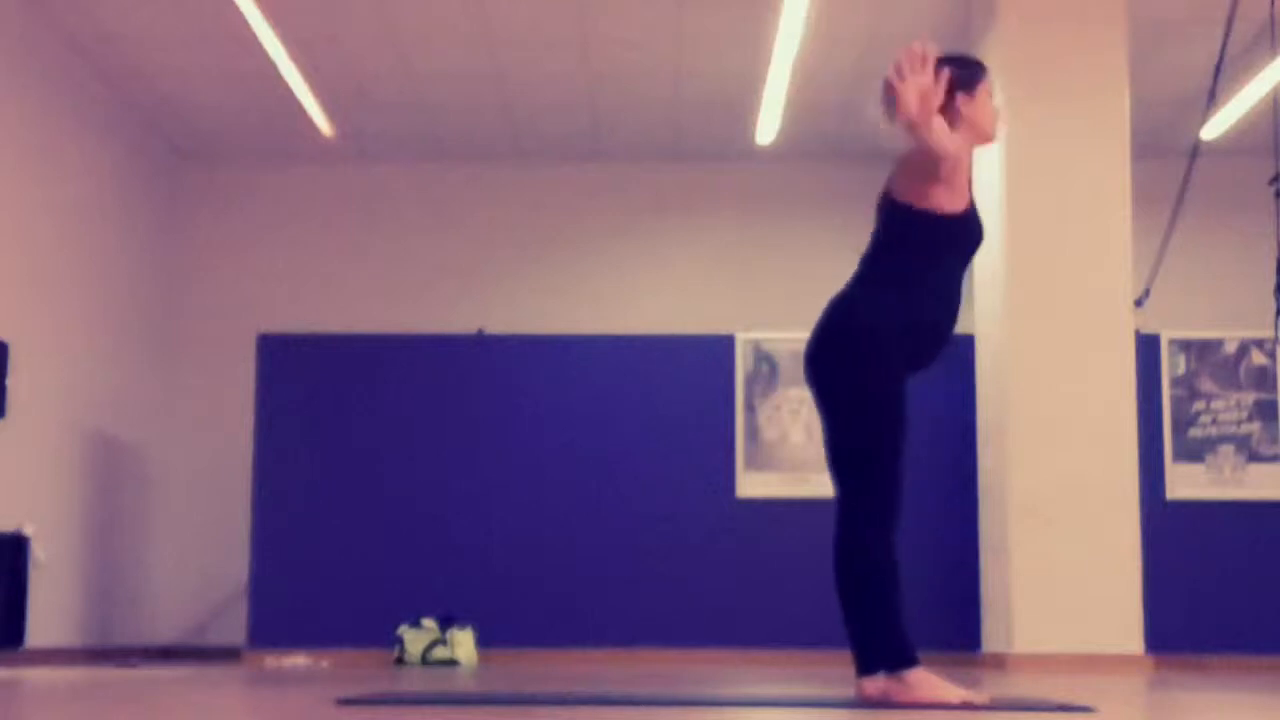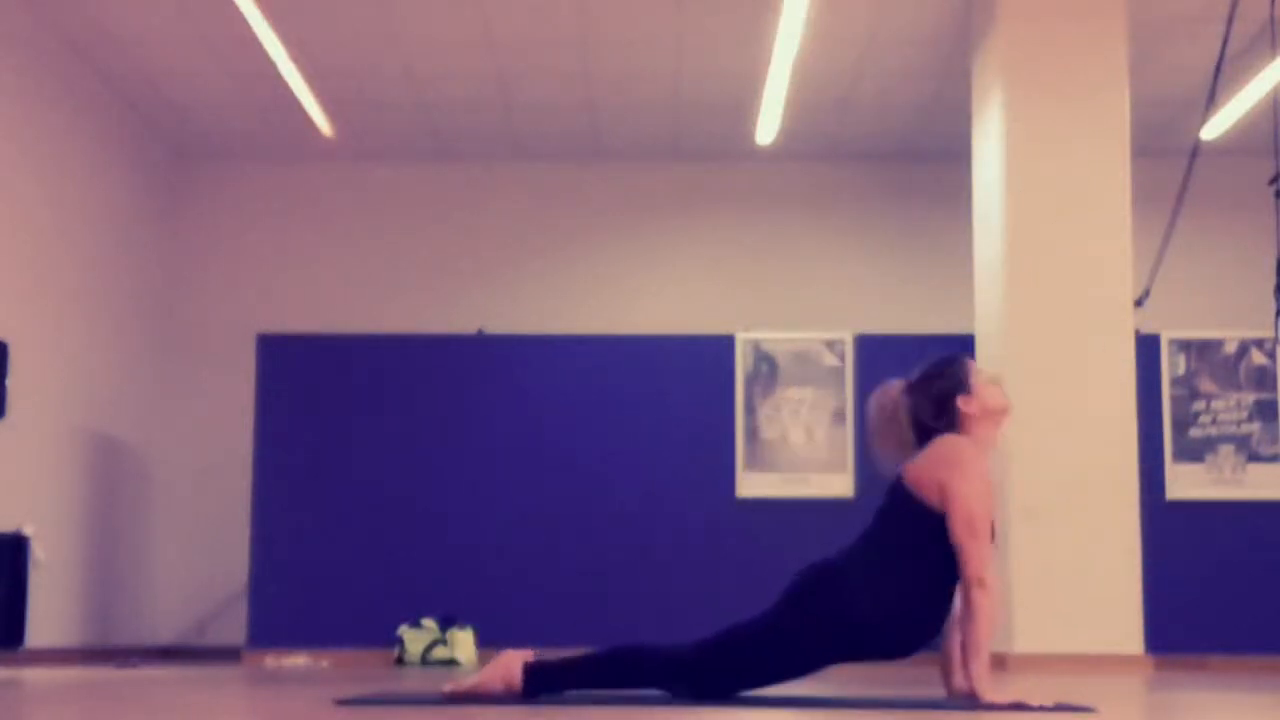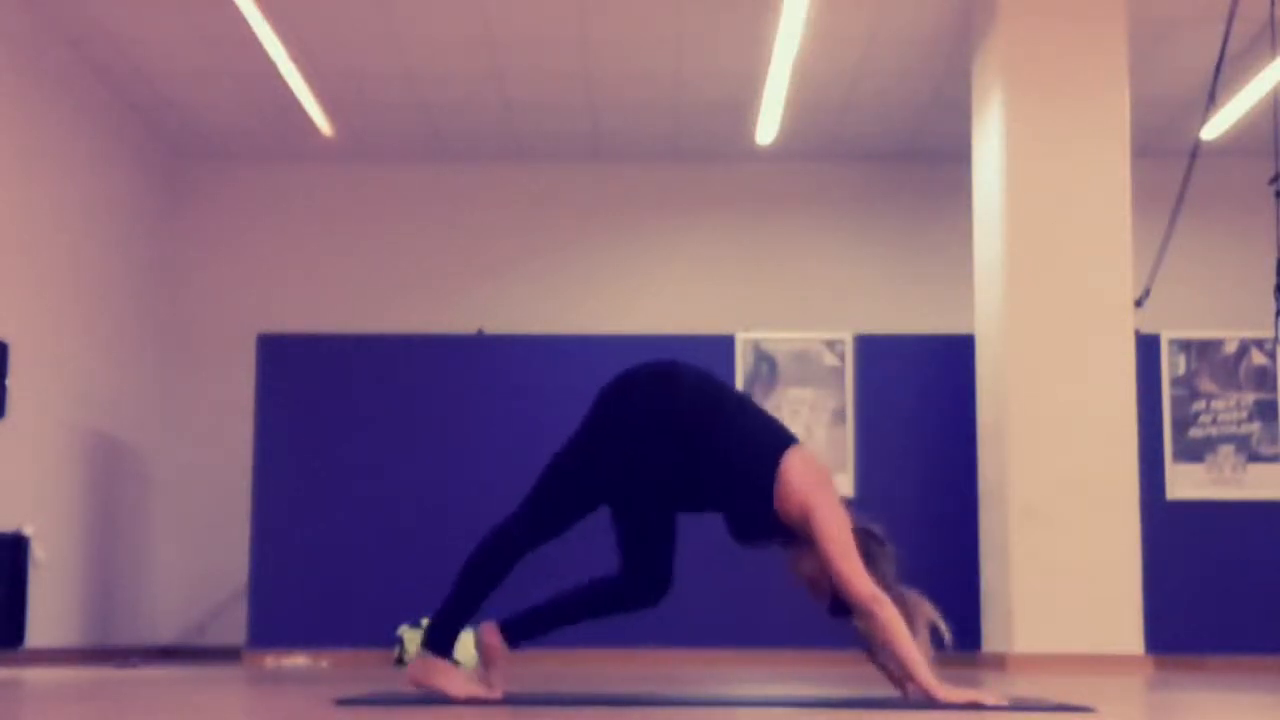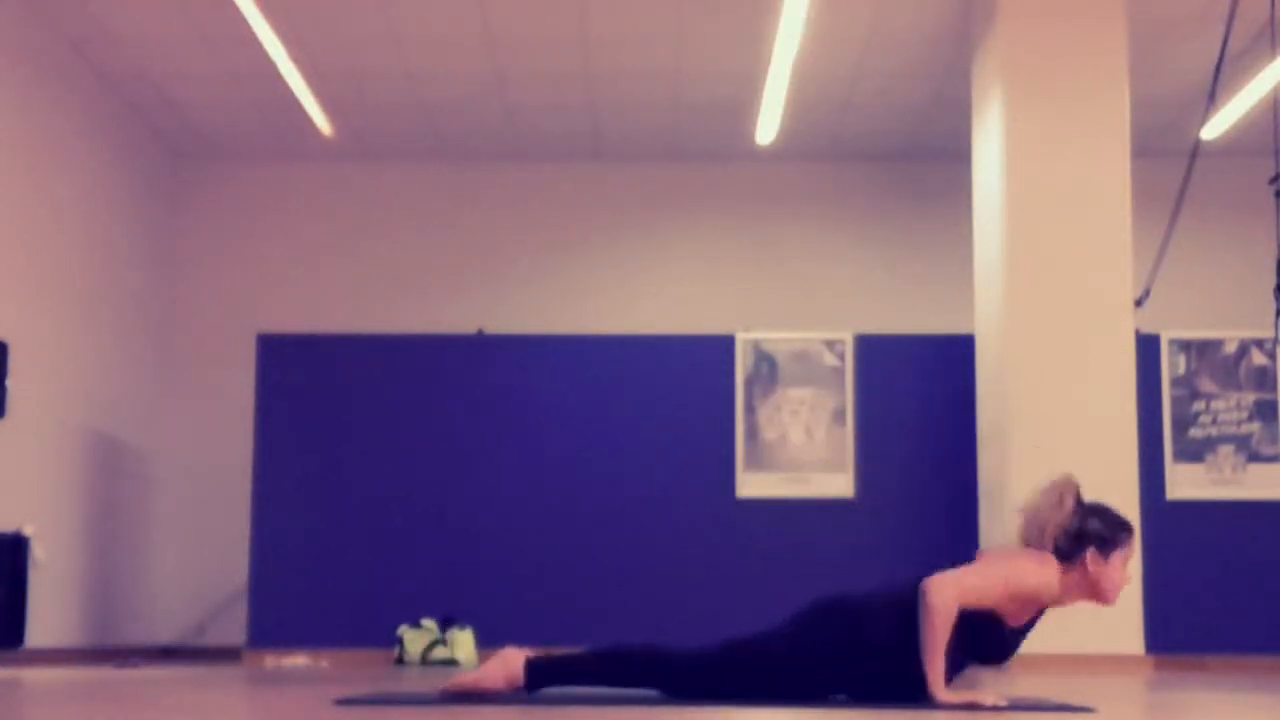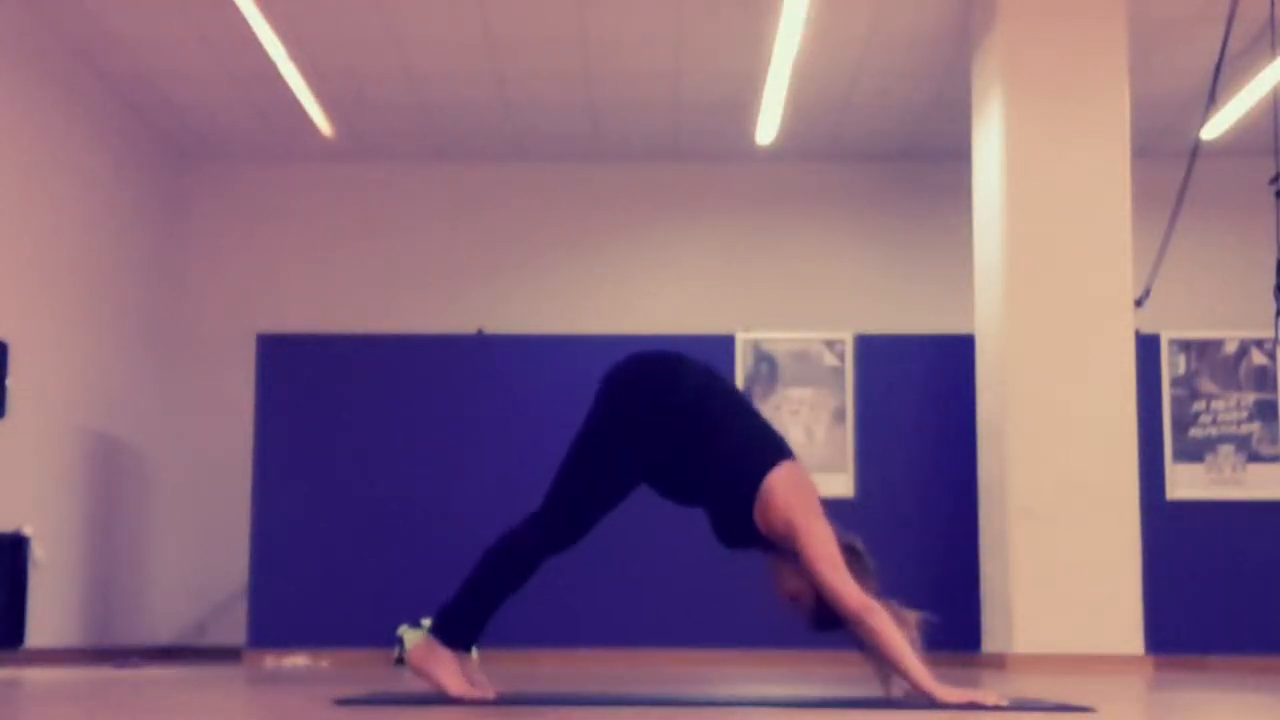
dt=1s
person 1, frame 1
left shoulder: (932, 165)
right shoulder: (939, 165)
right elbow: (942, 146)
left hip: (857, 350)
right hip: (859, 352)
left knee: (866, 509)
right knee: (868, 507)
left ankle: (879, 666)
right ankle: (894, 669)
person 1, frame 2
left shoulder: (944, 460)
right shoulder: (963, 458)
left elbow: (949, 579)
right elbow: (979, 580)
left wrist: (960, 672)
right wrist: (980, 683)
left hip: (839, 611)
right hip: (843, 612)
left knee: (689, 667)
right knee: (689, 670)
left ankle: (530, 668)
right ankle: (527, 674)
person 1, frame 3
left shoulder: (818, 510)
right shoulder: (816, 510)
left elbow: (868, 604)
right elbow: (871, 600)
left wrist: (914, 682)
right wrist: (933, 688)
left hip: (660, 418)
right hip: (648, 407)
left knee: (647, 583)
right knee: (533, 523)
left ankle: (500, 639)
right ankle: (436, 653)
person 1, frame 4
left shoulder: (1033, 570)
right shoulder: (1039, 573)
right elbow: (935, 589)
left wrist: (941, 680)
right wrist: (937, 684)
left hip: (848, 644)
right hip: (841, 647)
left knee: (684, 671)
right knee: (684, 675)
left ankle: (535, 666)
right ankle: (526, 668)
person 1, frame 5
left shoulder: (803, 529)
right shoulder: (798, 524)
left elbow: (861, 610)
right elbow: (861, 610)
left wrist: (926, 682)
right wrist: (934, 689)
left hip: (669, 407)
right hip: (651, 401)
left knee: (557, 529)
right knee: (554, 526)
left ankle: (452, 646)
right ankle: (440, 644)
